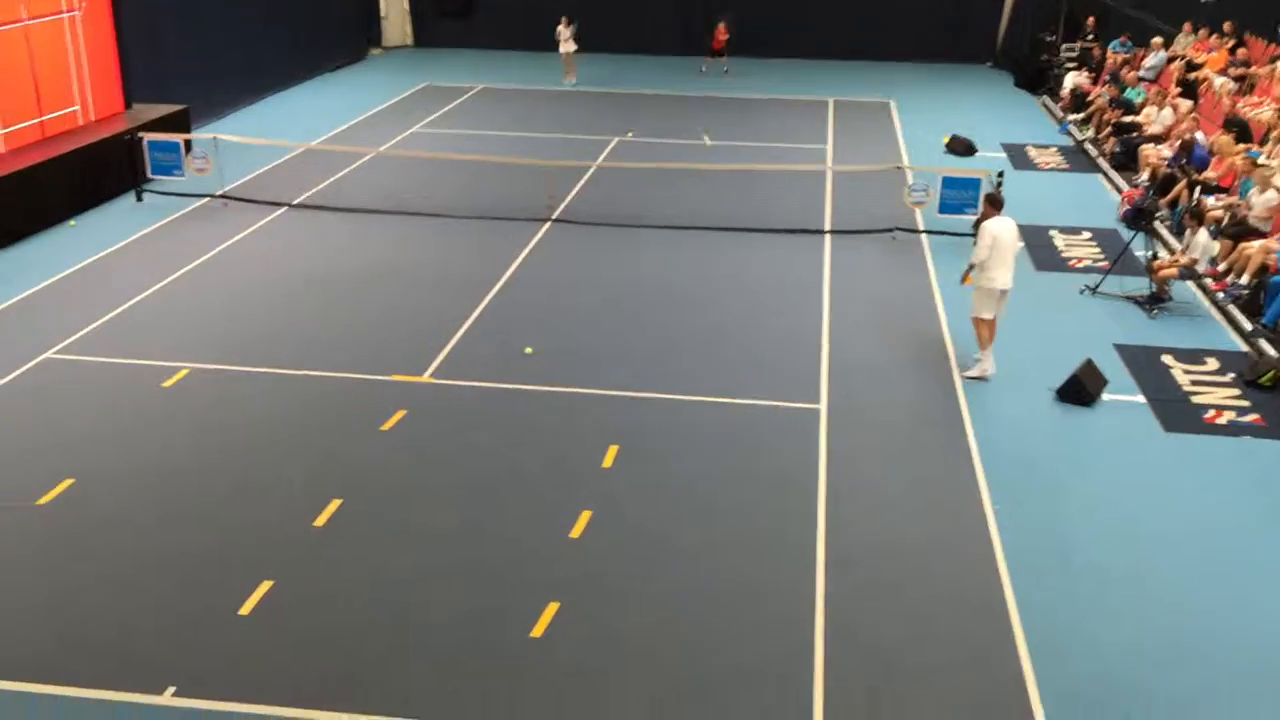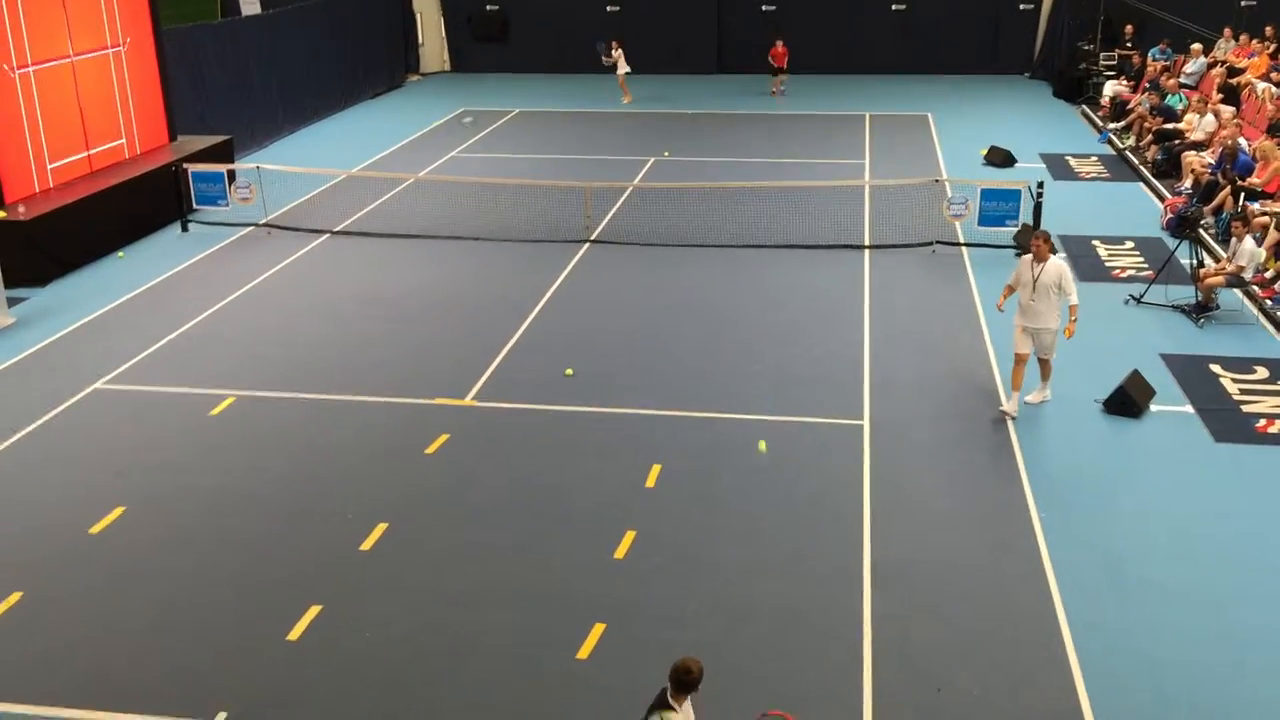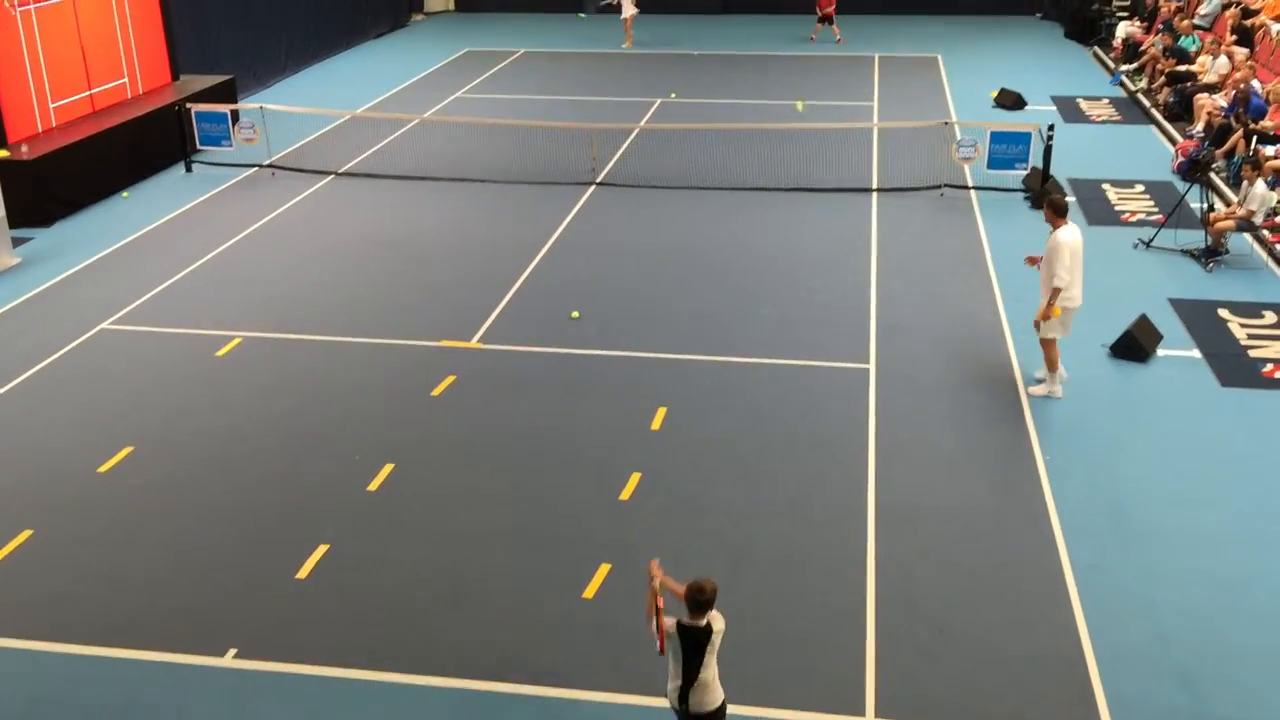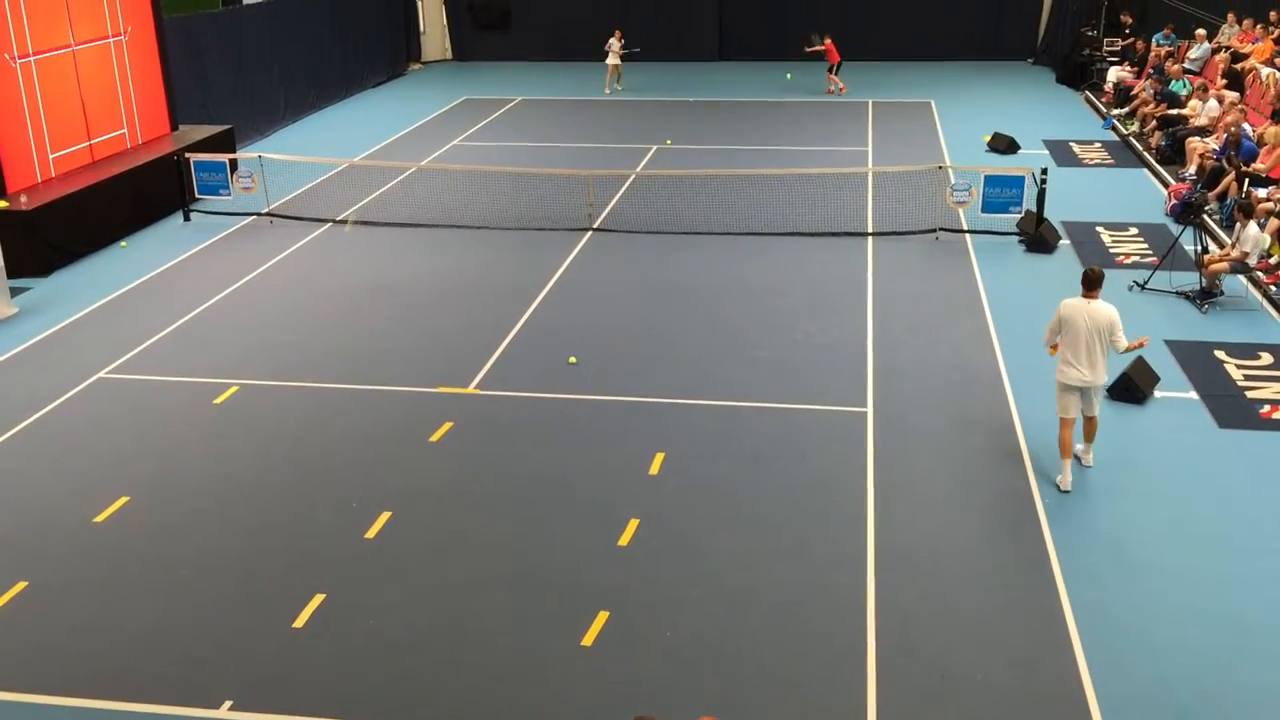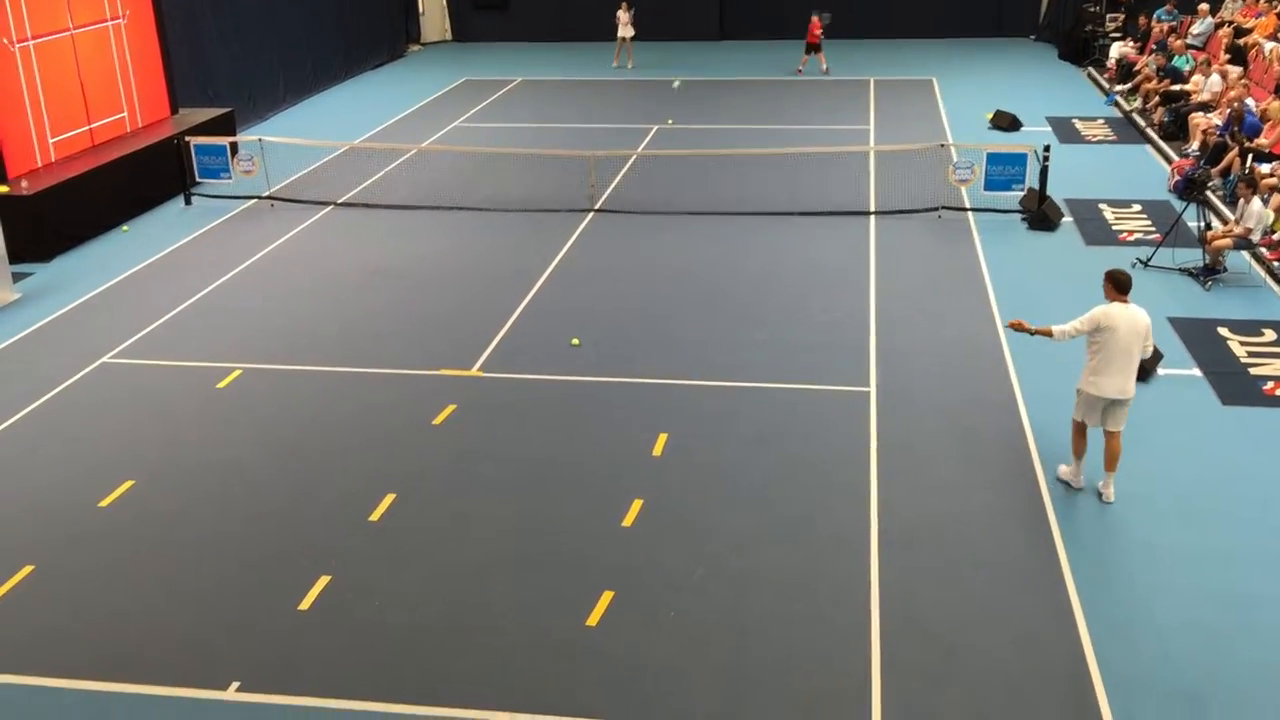
dt=1s
person 1, frame 1
left shoulder: (987, 226)
right shoulder: (1011, 224)
left elbow: (979, 256)
right elbow: (1015, 249)
left wrist: (967, 273)
left hip: (989, 281)
right hip: (1005, 280)
left knee: (979, 320)
right knee: (991, 319)
left ankle: (985, 363)
right ankle: (987, 355)
person 1, frame 2
left shoulder: (1060, 267)
right shoulder: (1024, 261)
left elbow: (1071, 295)
right elbow: (1013, 283)
left wrist: (1072, 320)
right wrist: (1003, 297)
left hip: (1047, 324)
right hip: (1023, 321)
left knee: (1044, 359)
right knee: (1020, 360)
left ankle: (1044, 391)
right ankle: (1013, 404)
person 1, frame 3
left shoulder: (1059, 239)
right shoulder: (1072, 229)
left elbow: (1060, 277)
left wrist: (1049, 305)
right wrist: (1043, 259)
left hip: (1061, 300)
right hip: (1070, 296)
left knee: (1047, 340)
right knee: (1045, 331)
left ankle: (1053, 386)
right ankle: (1055, 371)
person 1, frame 4
left shoulder: (1066, 306)
right shoulder: (1110, 312)
left elbow: (1049, 339)
right elbow: (1120, 346)
left wrist: (1054, 344)
right wrist: (1137, 345)
left hip: (1068, 376)
right hip: (1096, 376)
left knee: (1066, 423)
right knee: (1091, 415)
left ankle: (1066, 476)
right ankle: (1087, 453)
person 1, frame 5
left shoulder: (1102, 314)
right shoulder: (1143, 317)
left elbow: (1066, 332)
right elbow: (1147, 352)
left wrist: (1031, 330)
left hip: (1095, 385)
right hip: (1125, 388)
left knee: (1079, 425)
right knee: (1113, 434)
left ankle: (1076, 474)
right ankle: (1108, 487)
